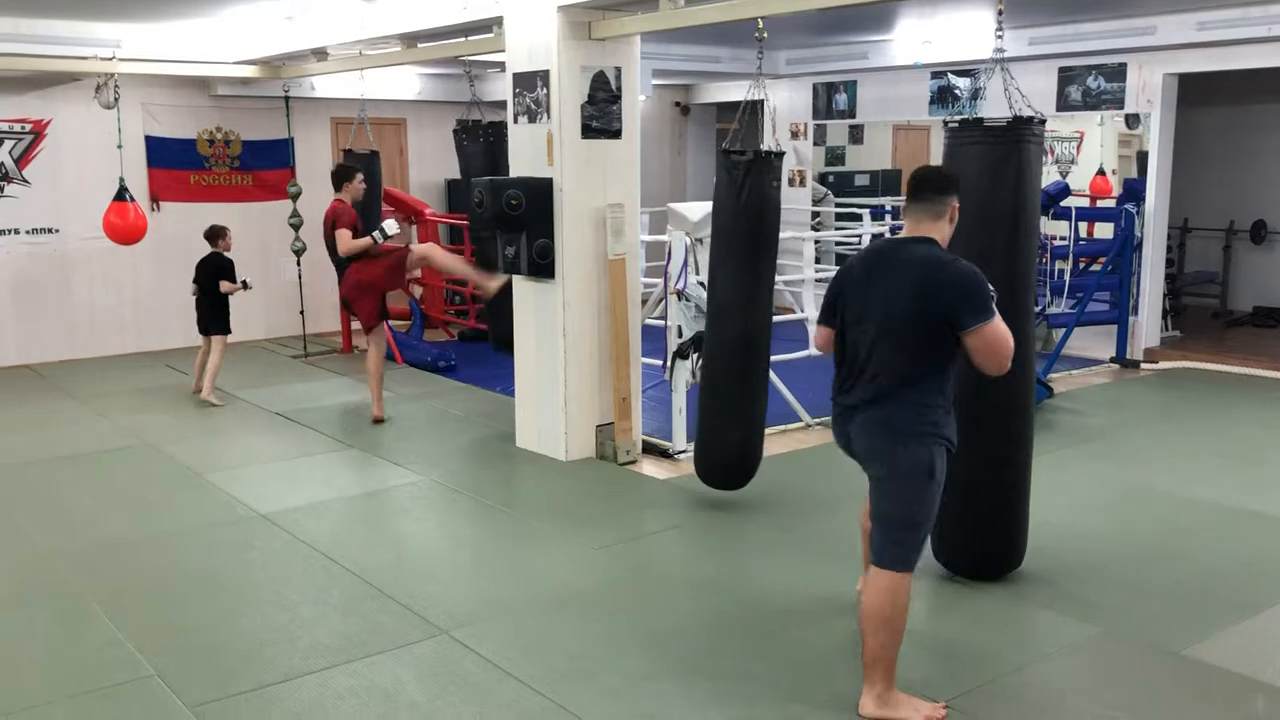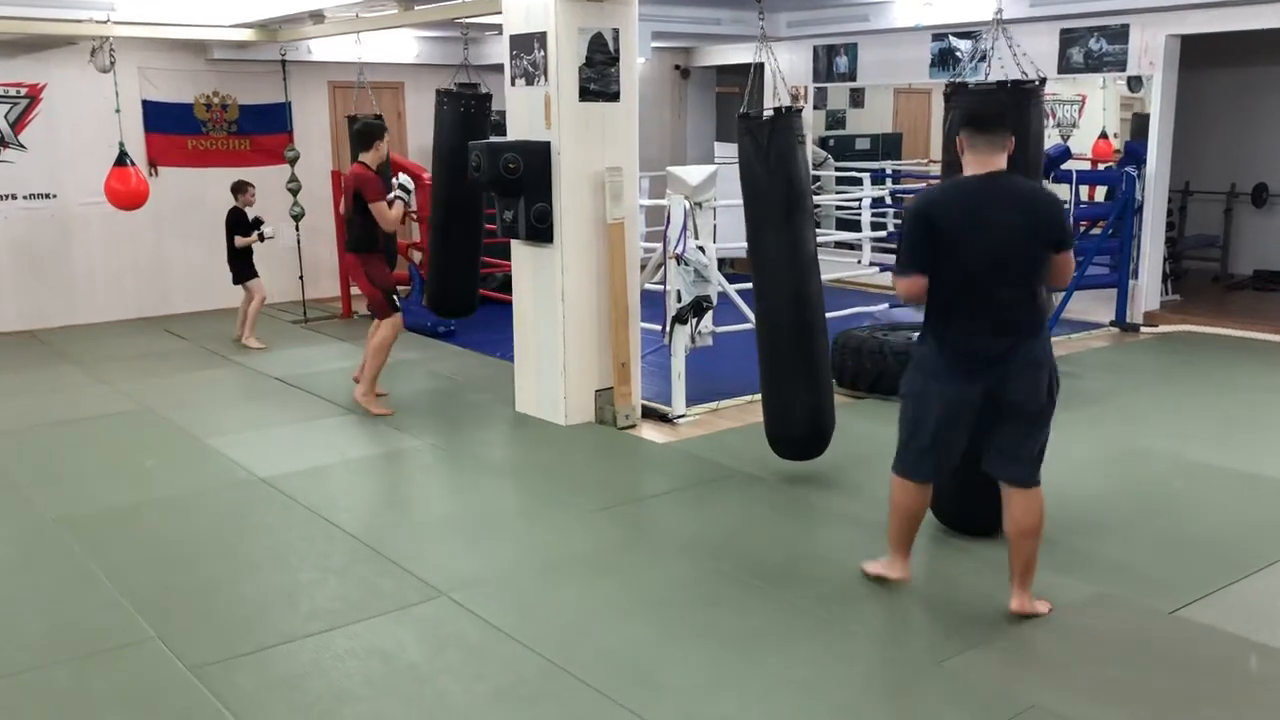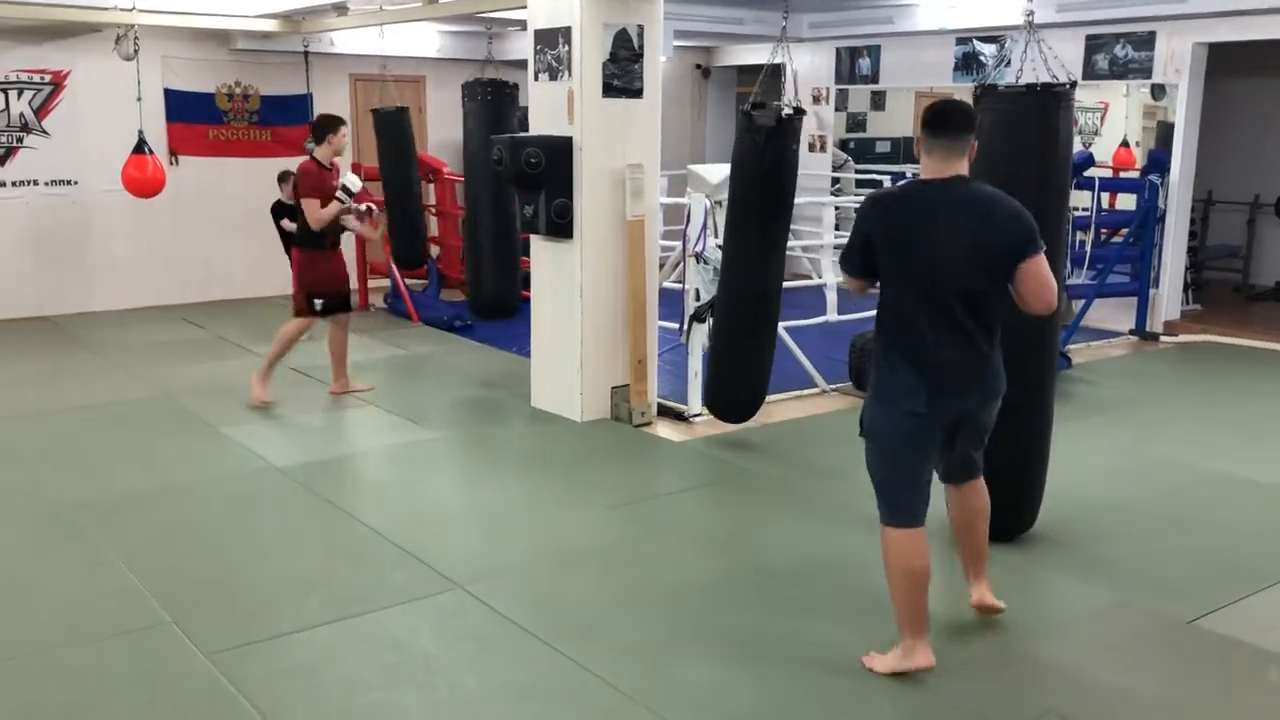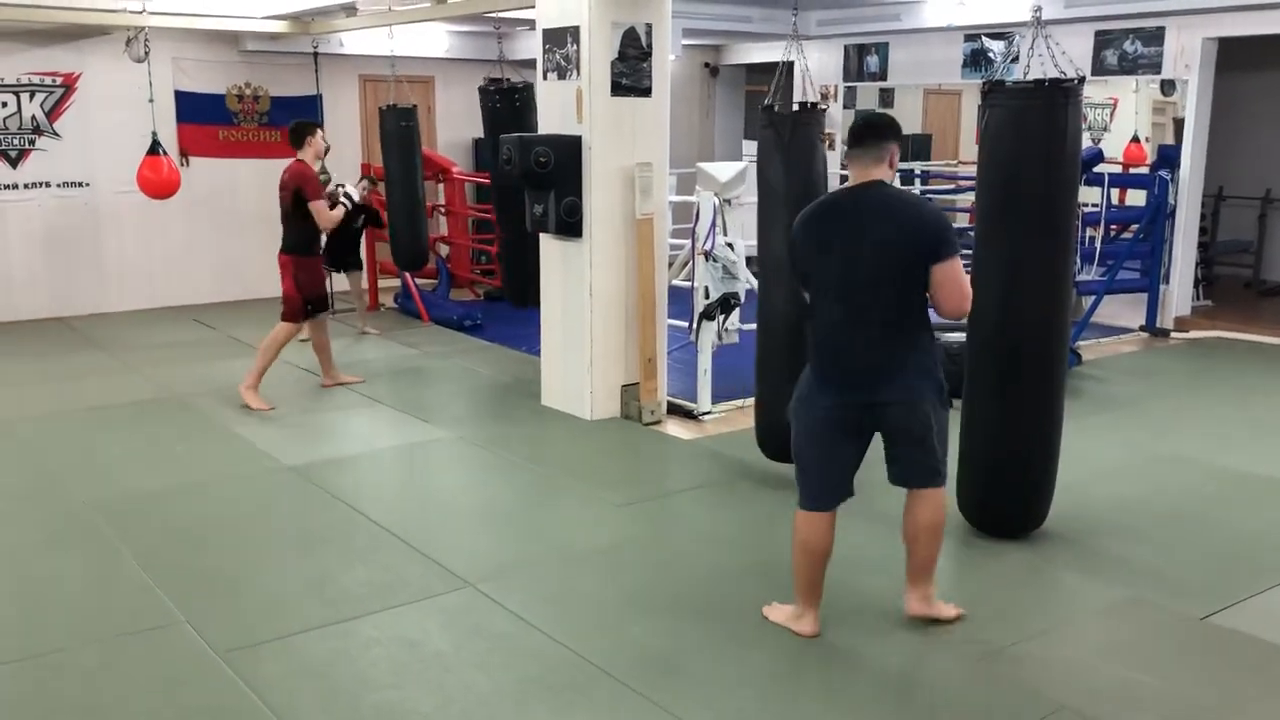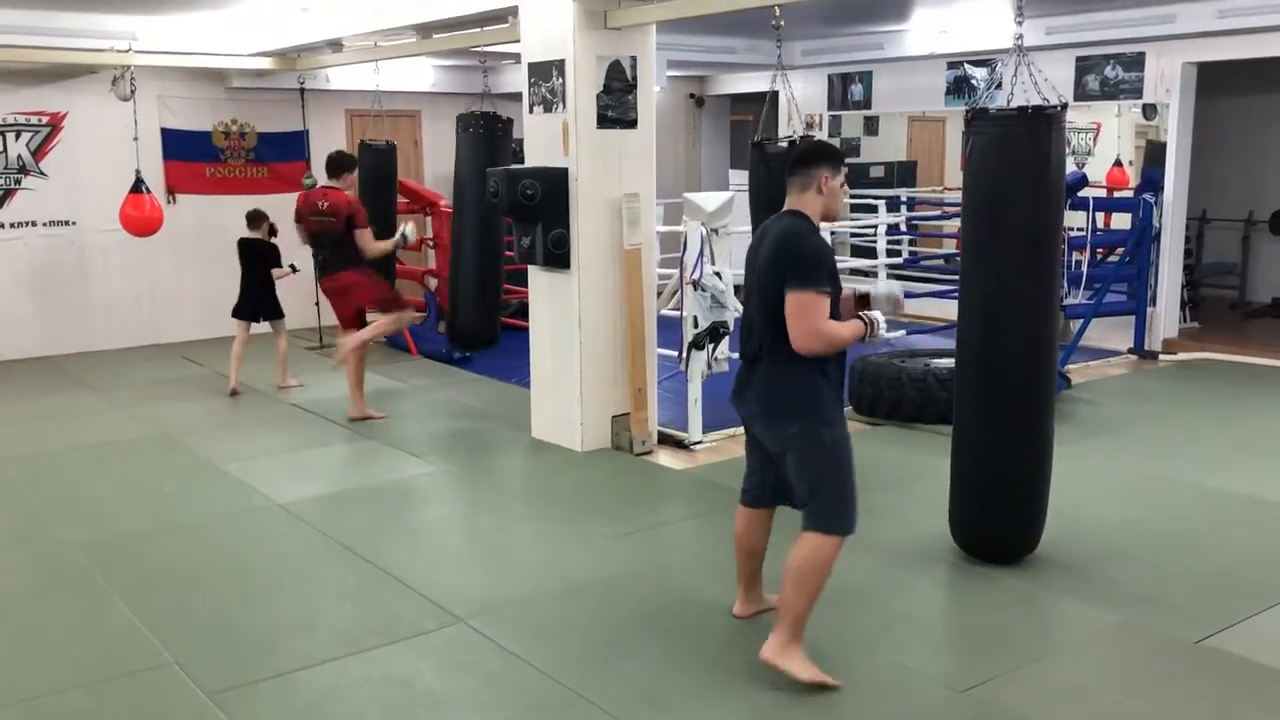
dt=1s
person 1, frame 1
left shoulder: (859, 264)
right shoulder: (957, 276)
left elbow: (824, 341)
right elbow: (997, 361)
right wrist: (985, 305)
left hip: (853, 418)
right hip: (908, 428)
left knee: (887, 496)
right knee: (895, 558)
left ankle: (870, 585)
person 1, frame 2
left shoulder: (930, 205)
right shoulder: (1045, 205)
left elbow: (909, 290)
right elbow: (1061, 278)
left hip: (947, 363)
right hip: (1024, 364)
left knee: (915, 469)
right knee: (1021, 482)
left ankle: (896, 560)
right ankle: (1022, 594)
person 1, frame 3
left shoulder: (882, 210)
right shoulder: (1008, 214)
left elbow: (855, 281)
right elbow: (1043, 302)
left hip: (906, 386)
right hip: (978, 380)
left knee: (902, 514)
right knee: (964, 474)
left ankle: (914, 645)
right ankle: (978, 583)
person 1, frame 4
left shoulder: (811, 221)
right shoulder: (927, 217)
right elbow: (957, 307)
left hip: (830, 381)
right hip: (909, 379)
left knee: (817, 499)
right knee: (927, 481)
left ankle: (804, 611)
right ankle: (919, 593)
person 1, frame 5
left shoulder: (769, 234)
right shoulder: (806, 245)
right elbow: (810, 336)
left wrist: (863, 299)
right wrist: (865, 326)
left hip: (760, 392)
right hip: (801, 402)
left knee: (758, 496)
right knee: (827, 523)
left ankle: (748, 595)
right ankle: (784, 643)
person 2, frame 1
left shoulder: (333, 212)
right shoulder: (343, 212)
right elbow: (344, 249)
left wrist: (379, 238)
right wrist: (377, 236)
left hip: (351, 284)
right hip: (363, 274)
left knee: (376, 341)
right knee: (427, 251)
left ankle: (377, 407)
right ankle: (484, 283)
person 2, frame 2
left shoulder: (357, 173)
right shoulder: (366, 178)
left elbow: (345, 210)
right elbow: (390, 224)
left wrist: (389, 199)
right wrist: (401, 195)
left hip: (368, 254)
right hip: (364, 258)
left knee: (384, 317)
right knee: (392, 319)
left ankle: (364, 372)
right ankle: (365, 391)
person 2, frame 3
left shoulder: (333, 169)
right shoulder: (308, 171)
right elbow: (315, 220)
left wrist: (352, 208)
right wrist: (343, 196)
left hip: (331, 251)
right hip: (310, 254)
left knee: (341, 316)
right knee: (304, 319)
left ankle: (340, 380)
right ankle: (261, 376)
person 2, frame 4
left shoulder: (292, 172)
right shoulder: (307, 175)
right elbow: (325, 223)
left wrist: (333, 201)
right wrist: (346, 202)
left hip: (306, 255)
right hip: (299, 258)
left knee: (317, 316)
right knee: (291, 323)
left ankle: (330, 374)
right ankle: (250, 385)
person 2, frame 5
left shoulder: (304, 199)
right shoulder: (350, 205)
left elbow: (305, 238)
right elbow: (371, 250)
right wrist: (398, 240)
left hip: (328, 279)
right hip: (354, 275)
left knee: (354, 336)
right knee: (400, 314)
left ankle: (358, 407)
right ankle: (355, 341)
